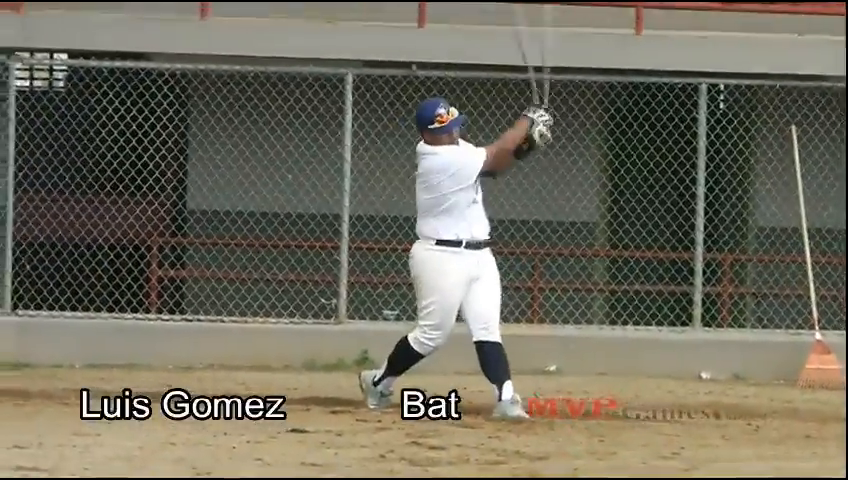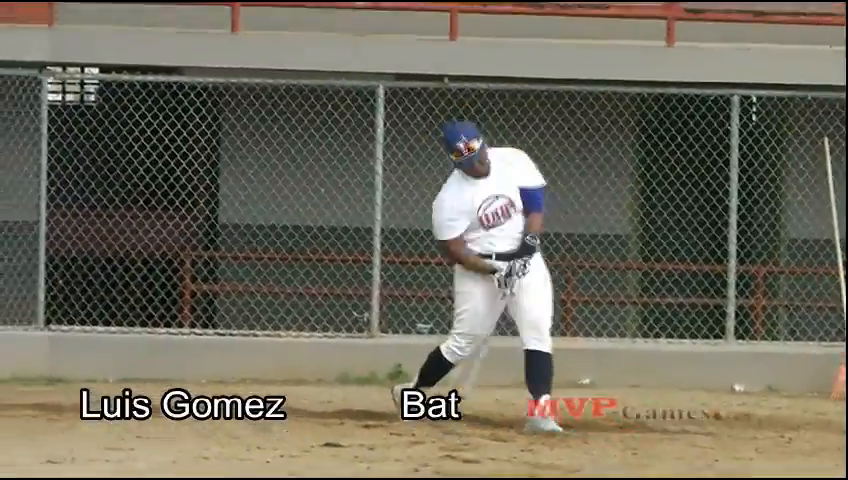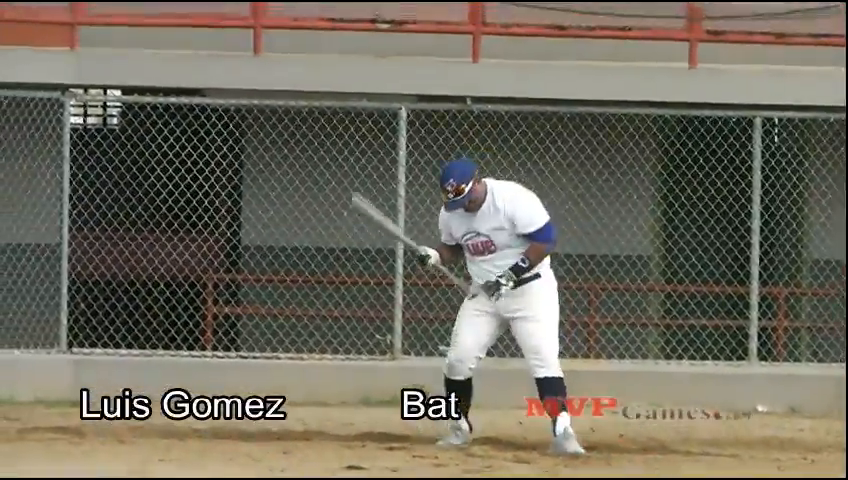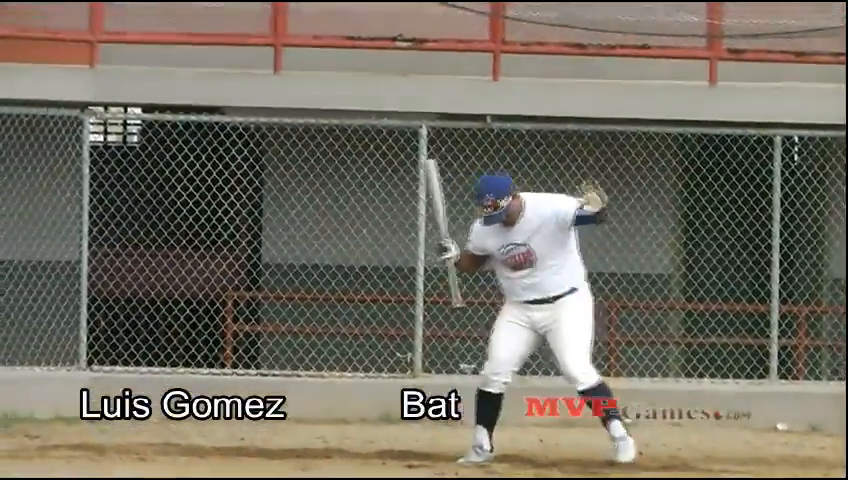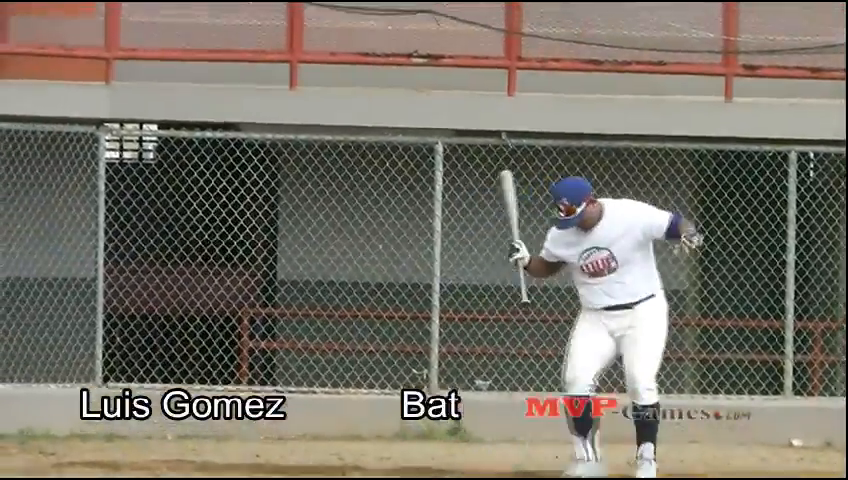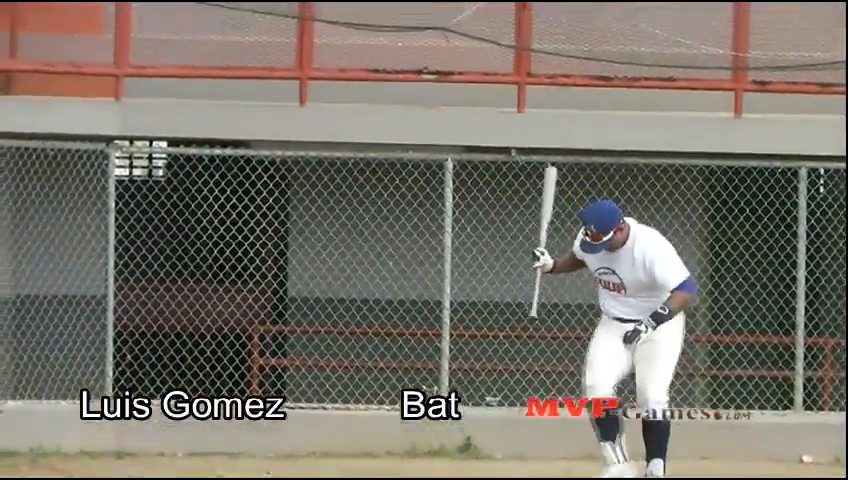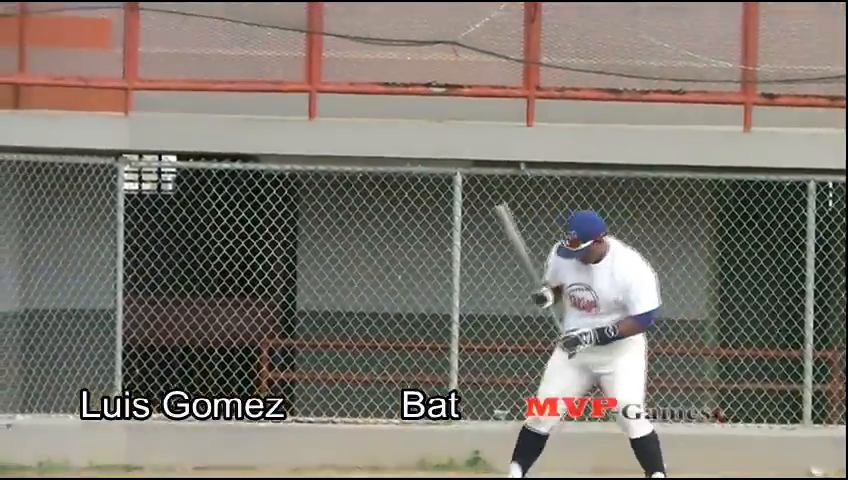
dt=0.4s
person 1, frame 1
left shoulder: (453, 150)
right shoulder: (443, 160)
left elbow: (494, 164)
right elbow: (495, 155)
left wrist: (528, 142)
right wrist: (528, 119)
left hip: (478, 255)
right hip: (442, 258)
left knee: (487, 328)
right knee: (431, 333)
left ankle: (506, 399)
right ankle: (377, 381)
person 1, frame 2
left shoulder: (514, 160)
right shoulder: (451, 196)
left elbow: (536, 207)
right elbow: (451, 248)
left wrist: (527, 249)
right wrist: (492, 271)
left hip: (527, 265)
right hip: (479, 272)
left knee: (538, 333)
right knee: (463, 342)
left ankle: (540, 412)
right ankle: (410, 393)
person 1, frame 3
left shoulder: (515, 199)
right shoulder: (449, 214)
left elbow: (545, 241)
right elbow: (451, 248)
left wrist: (512, 274)
right wrist: (435, 256)
left hip: (531, 289)
right hip: (483, 295)
left knee: (544, 360)
right knee: (458, 359)
left ankle: (562, 432)
right ankle: (460, 426)
person 1, frame 4
left shoulder: (551, 207)
right shoulder: (484, 228)
left elbow: (595, 214)
right elbow: (472, 262)
left wrist: (594, 206)
right wrist: (454, 256)
left hip: (567, 302)
right hip: (519, 308)
left knee: (576, 369)
right knee: (494, 373)
left ankle: (619, 435)
right ankle: (482, 444)
person 1, frame 5
left shoulder: (632, 214)
right shoulder: (560, 232)
left elbow: (676, 225)
right elbow: (546, 268)
left wrist: (688, 236)
right wrist: (525, 261)
left hip: (643, 311)
right hip: (596, 316)
left knee: (640, 382)
right knee: (577, 380)
person 1, frame 6
left shoulder: (651, 246)
right shoulder: (589, 239)
left elbow: (686, 290)
right elbow: (578, 259)
left wrist: (651, 322)
right wrist: (551, 265)
left hip: (660, 327)
right hip: (614, 325)
left knee: (652, 397)
right knee: (597, 385)
person 1, frame 7
left shoulder: (630, 267)
right shoulder: (562, 252)
left elbow: (644, 319)
left wrist: (594, 337)
right wrist: (547, 295)
left hip: (620, 350)
right hip: (575, 345)
left knee: (631, 417)
right knee: (542, 412)
